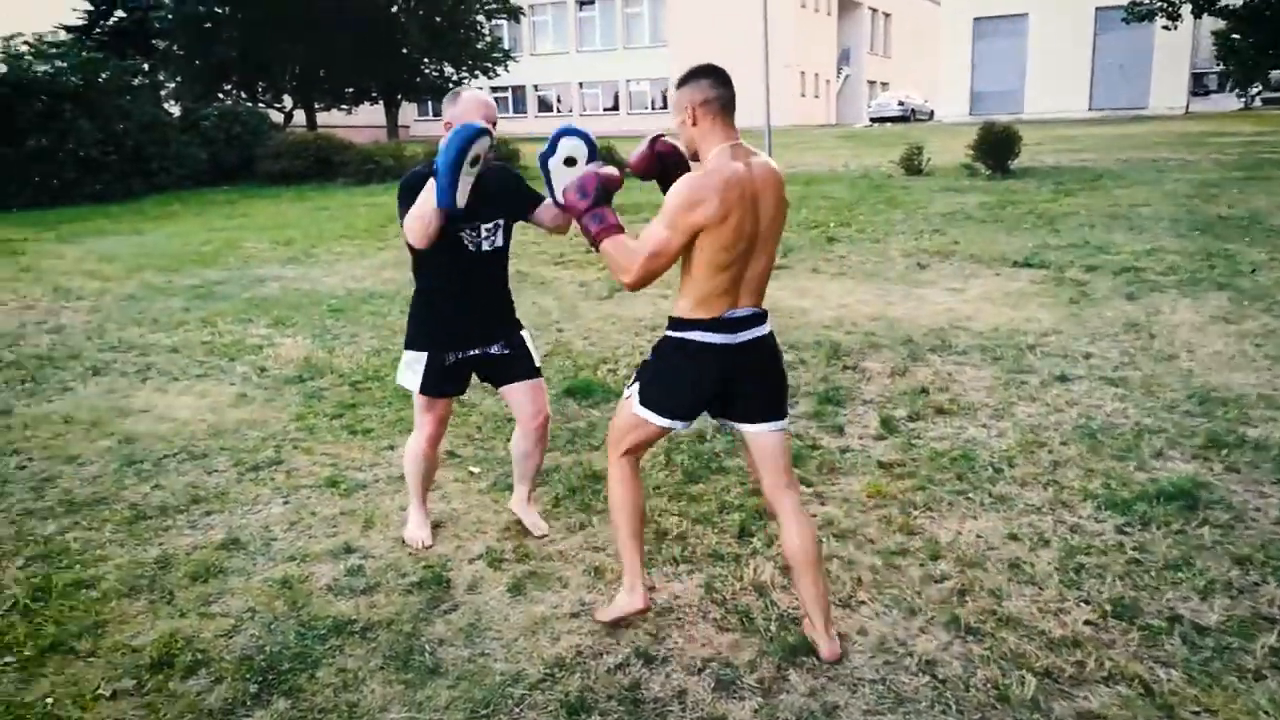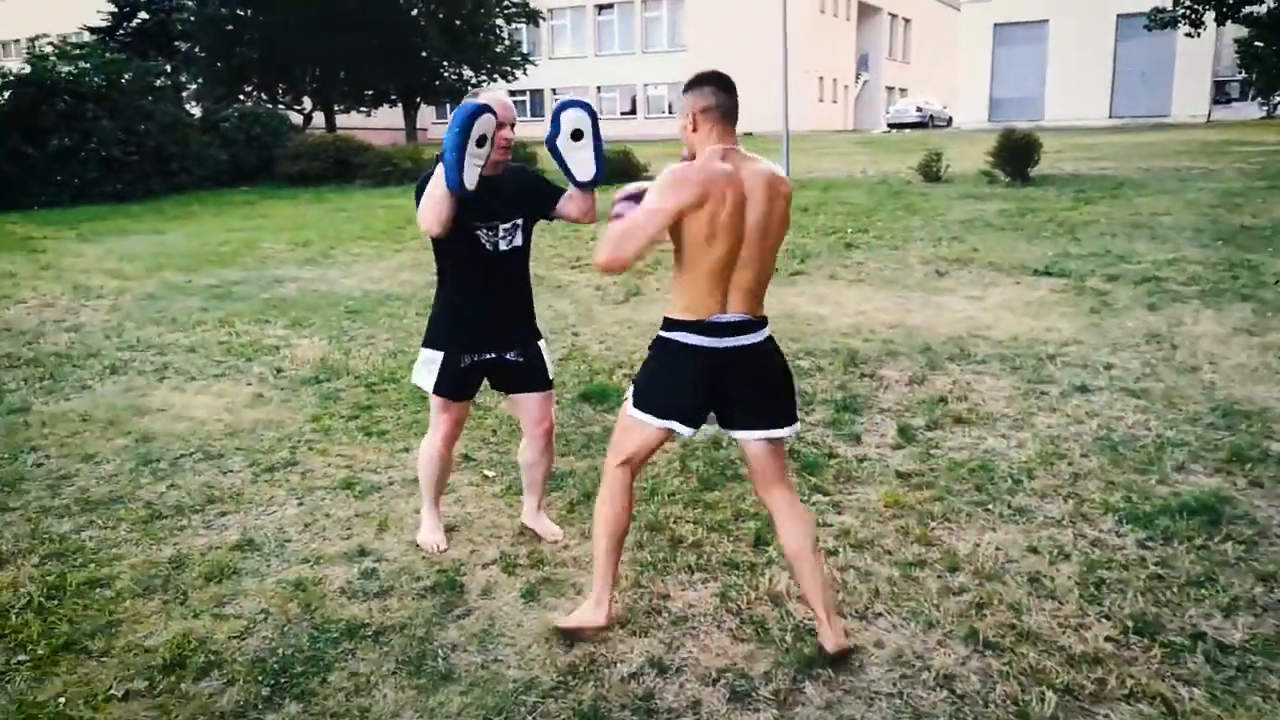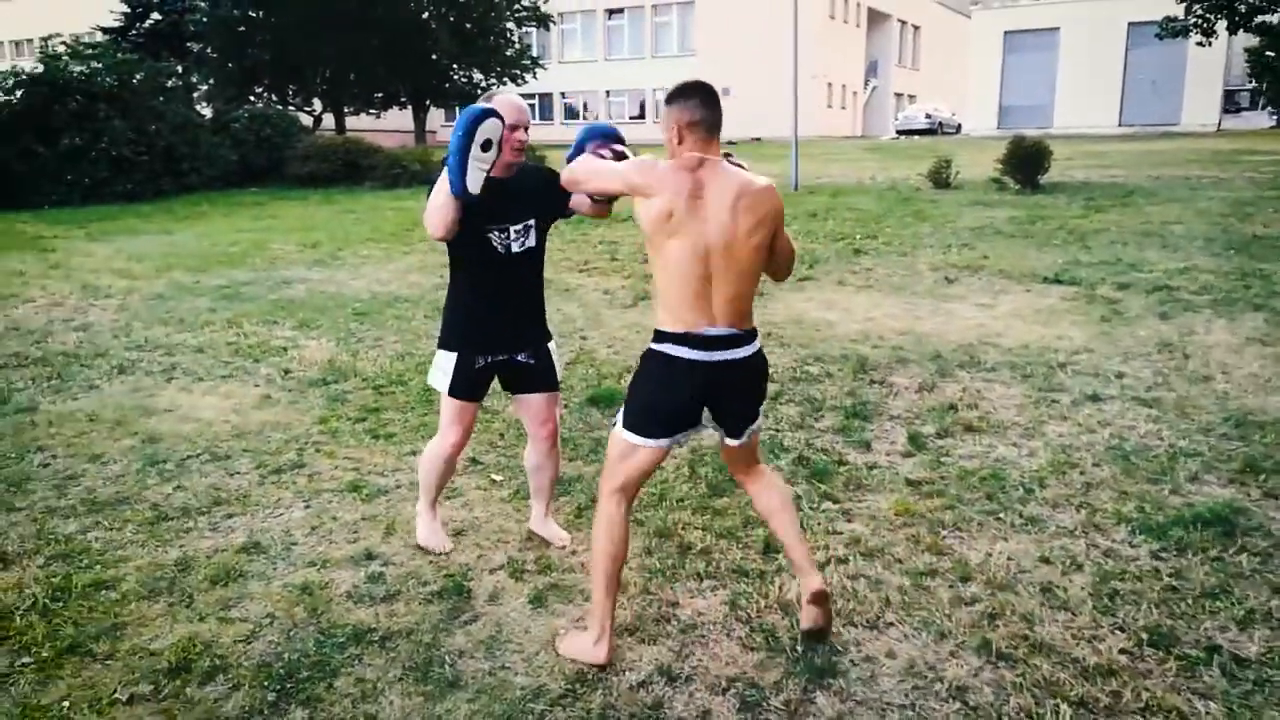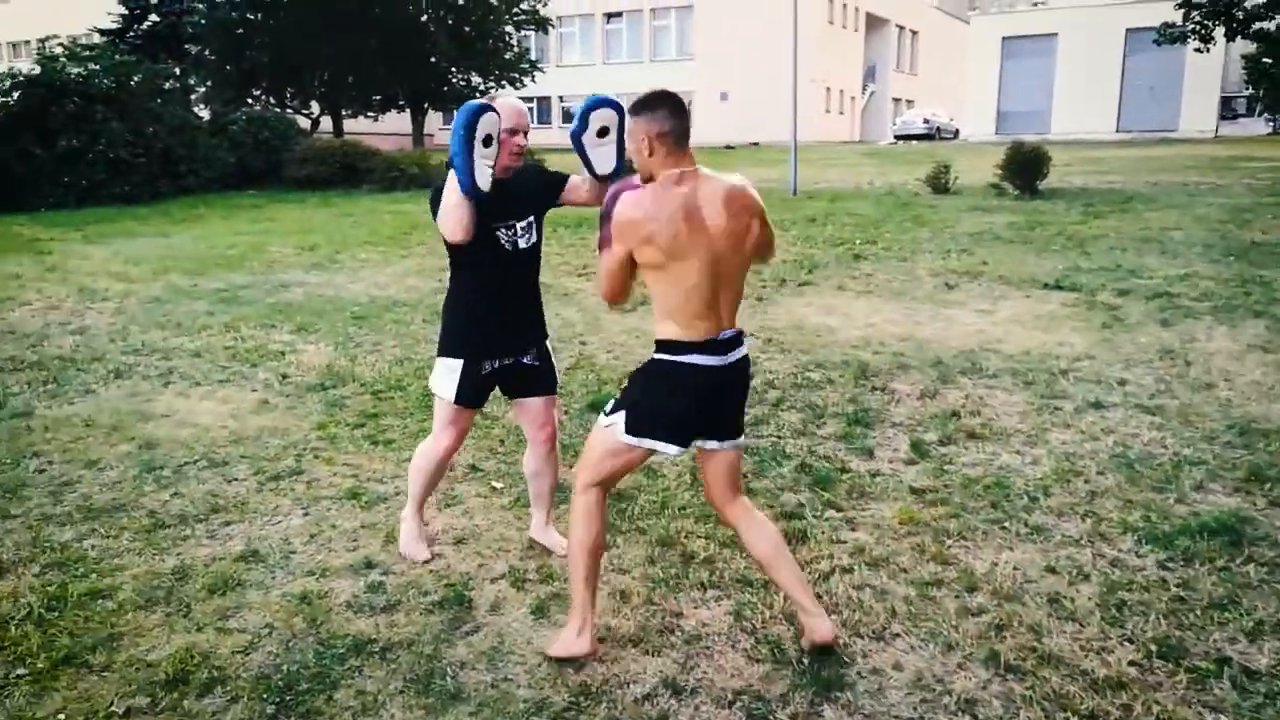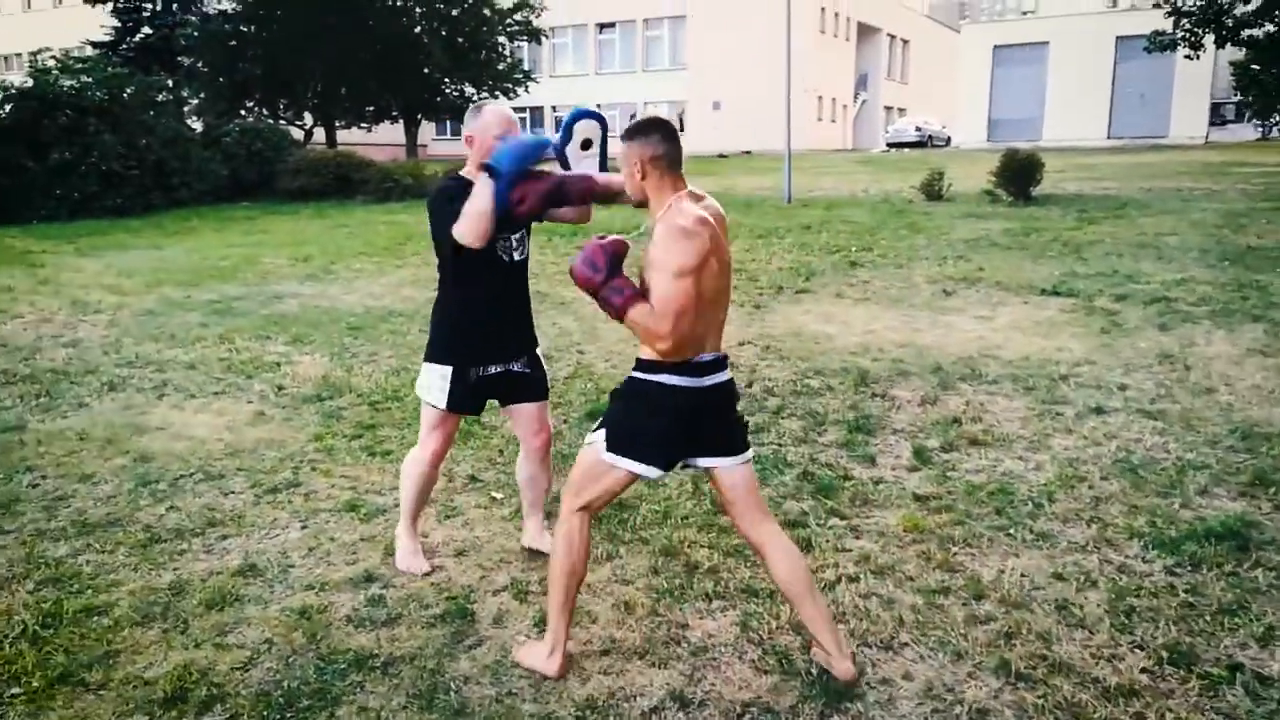
dt=0.1s
person 1, frame 1
left shoulder: (699, 186)
right shoulder: (770, 174)
left elbow: (634, 272)
left wrist: (592, 211)
left hip: (694, 349)
right hip: (754, 344)
left knee: (621, 449)
right knee: (782, 492)
left ankle: (633, 586)
right ankle: (823, 631)
person 1, frame 2
left shoulder: (686, 179)
right shoulder: (775, 181)
left elbow: (611, 258)
left wrist: (627, 211)
left hip: (685, 350)
right hip: (753, 348)
left knee: (619, 466)
right knee: (778, 490)
left ankle: (598, 603)
right ankle: (829, 626)
person 1, frame 3
left shoulder: (655, 177)
right shoulder: (763, 192)
left elbow: (574, 176)
right elbow: (782, 268)
left wrist: (603, 154)
left hip: (675, 362)
right hip: (740, 360)
left knee: (615, 491)
right knee: (748, 468)
left ankle: (595, 636)
right ankle: (807, 577)
person 1, frame 4
left shoulder: (641, 206)
right shoulder: (740, 192)
left elbow: (612, 292)
left hip: (676, 372)
right hip: (730, 367)
left knee: (589, 483)
right knee: (729, 502)
left ankle: (579, 628)
right ankle: (814, 618)
person 1, frame 5
left shoulder: (676, 232)
right shoulder: (705, 207)
left elbow: (666, 337)
left wrist: (610, 287)
left hip: (659, 392)
right hip: (714, 387)
left knee: (575, 506)
right knee: (756, 521)
left ankle: (552, 647)
right ankle: (834, 649)
person 2, frame 1
left shoulder: (503, 179)
right shoulder: (420, 181)
left elbow: (556, 221)
right elbow: (420, 237)
right wrist: (448, 172)
left hip: (499, 326)
right hip: (438, 333)
left knee: (535, 417)
right knee: (429, 430)
left ankle: (522, 499)
right ankle: (417, 510)
person 2, frame 2
left shoulder: (524, 181)
right shoulder: (445, 181)
left elbow: (583, 211)
right elbow: (432, 226)
right wrist: (453, 155)
left hip: (517, 332)
right hip: (456, 335)
left knee: (540, 427)
right knee: (443, 433)
left ankle: (533, 510)
right ankle: (431, 512)
person 2, frame 3
left shoulder: (537, 181)
right shoulder: (456, 183)
left elbow: (598, 207)
right elbow: (438, 229)
right wrist: (460, 161)
left hip: (528, 333)
right hip: (469, 336)
left knee: (545, 429)
right knee: (453, 436)
left ankle: (541, 515)
right ankle: (426, 511)
person 2, frame 4
left shoulder: (529, 177)
right shoulder: (457, 185)
left elbow: (591, 193)
right elbow: (457, 232)
right wrist: (463, 161)
left hip: (526, 336)
right hip: (470, 338)
left knee: (543, 432)
right knee: (446, 439)
left ankle: (541, 523)
right ankle: (411, 516)
person 2, frame 5
right shoulder: (447, 194)
left elbow: (577, 213)
right elbow: (472, 236)
right wrist: (492, 175)
left hip: (516, 342)
right hip: (459, 346)
left knee: (538, 438)
right knee: (433, 446)
left ankle: (534, 529)
right ankle: (406, 532)
